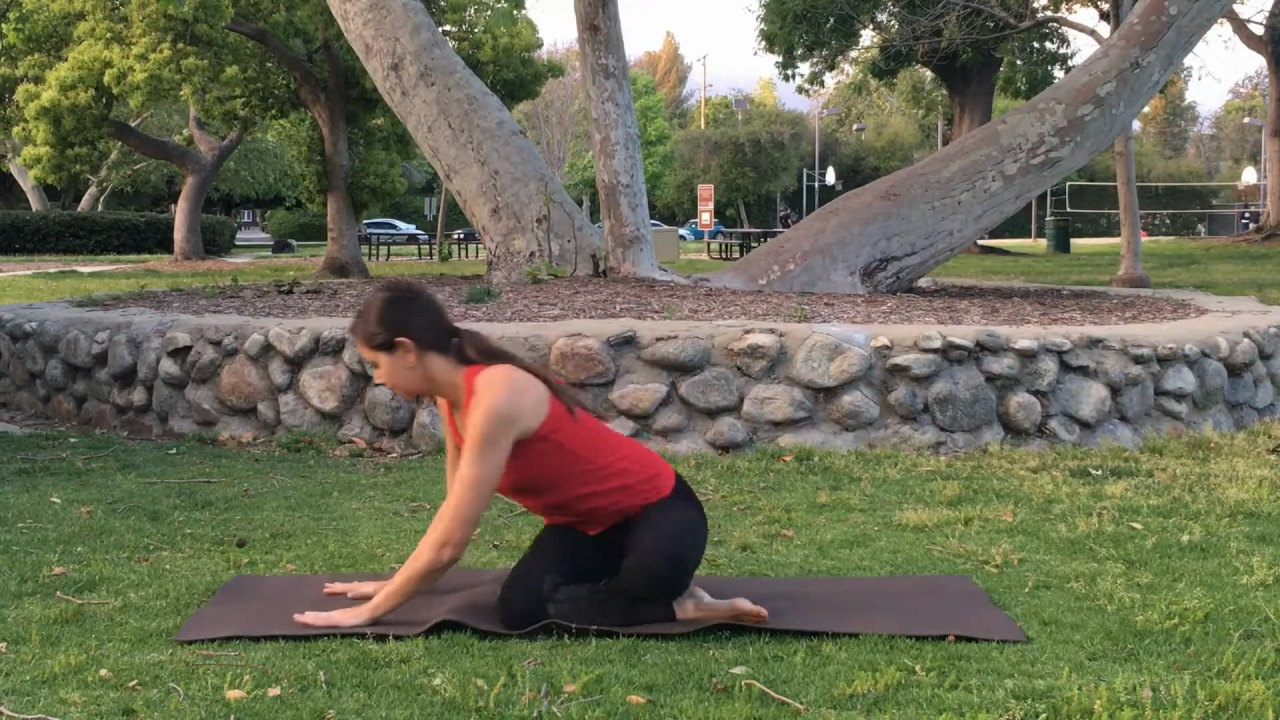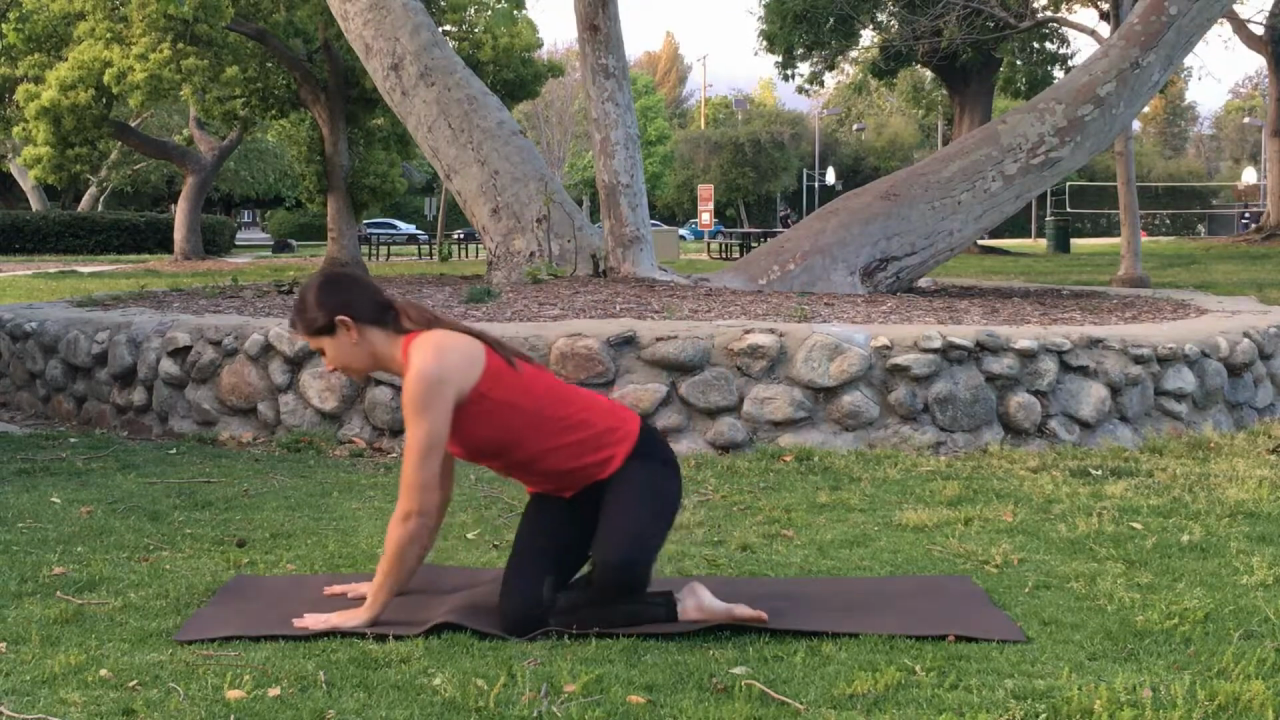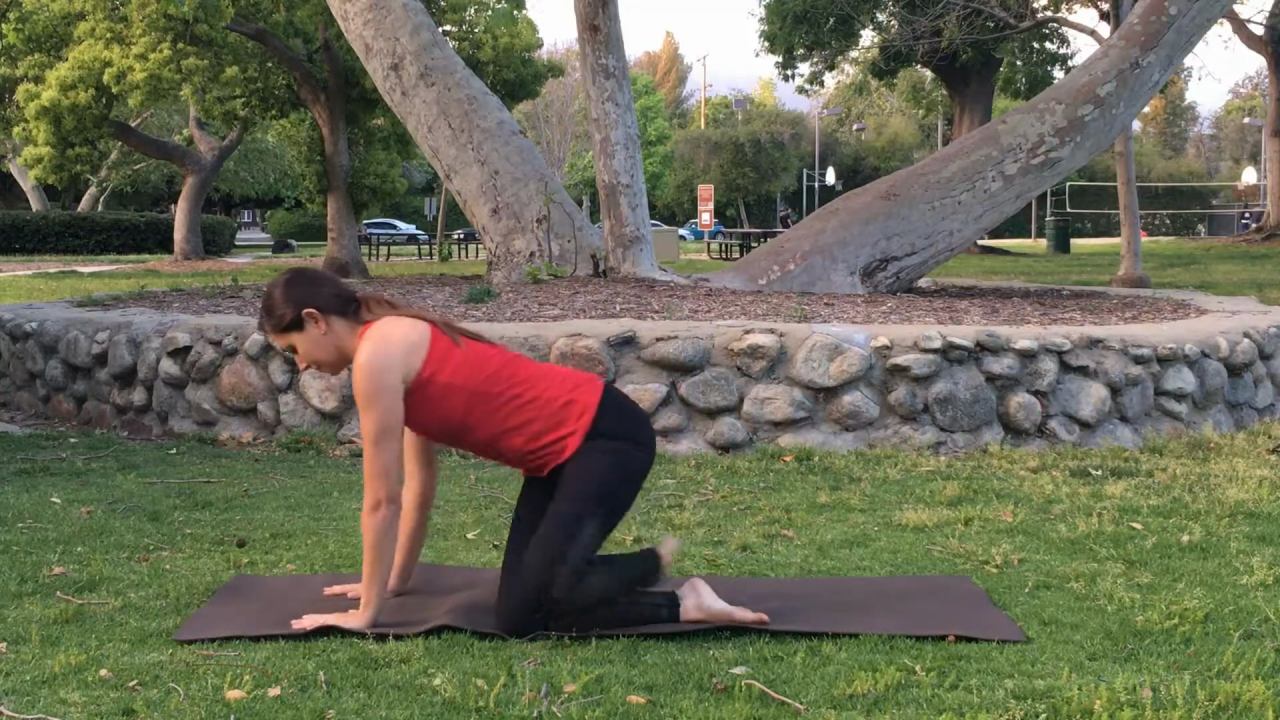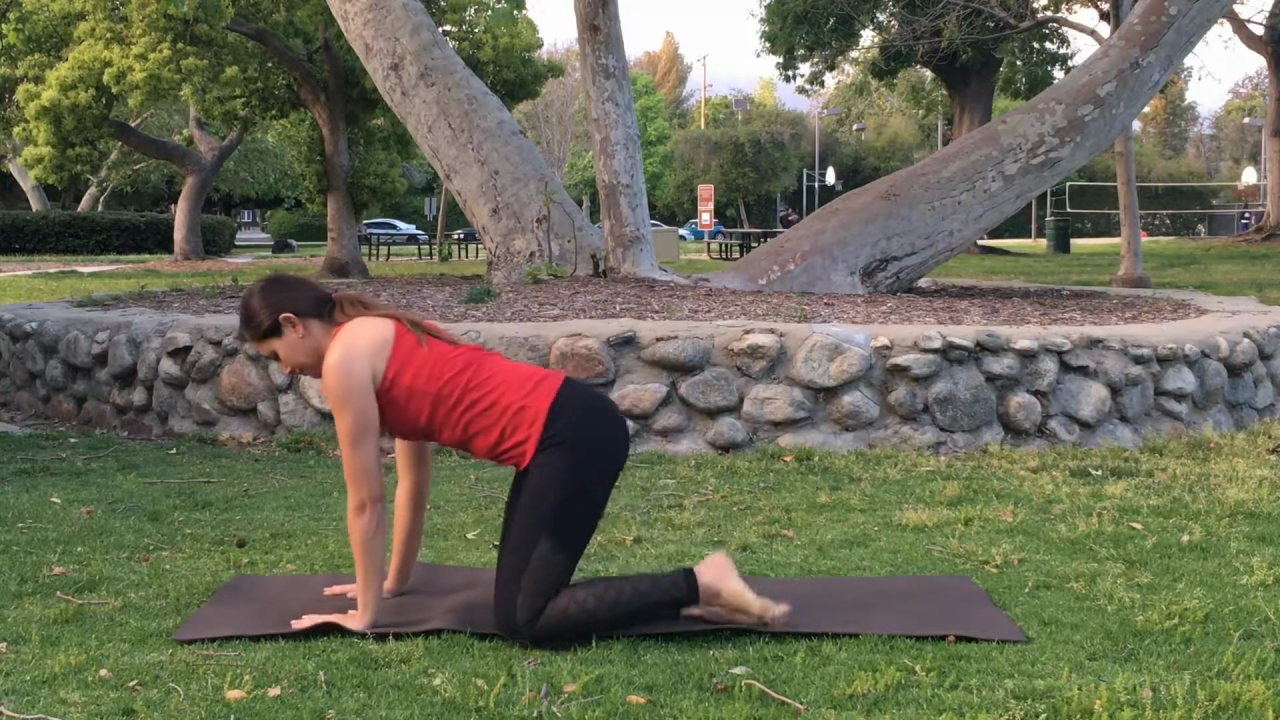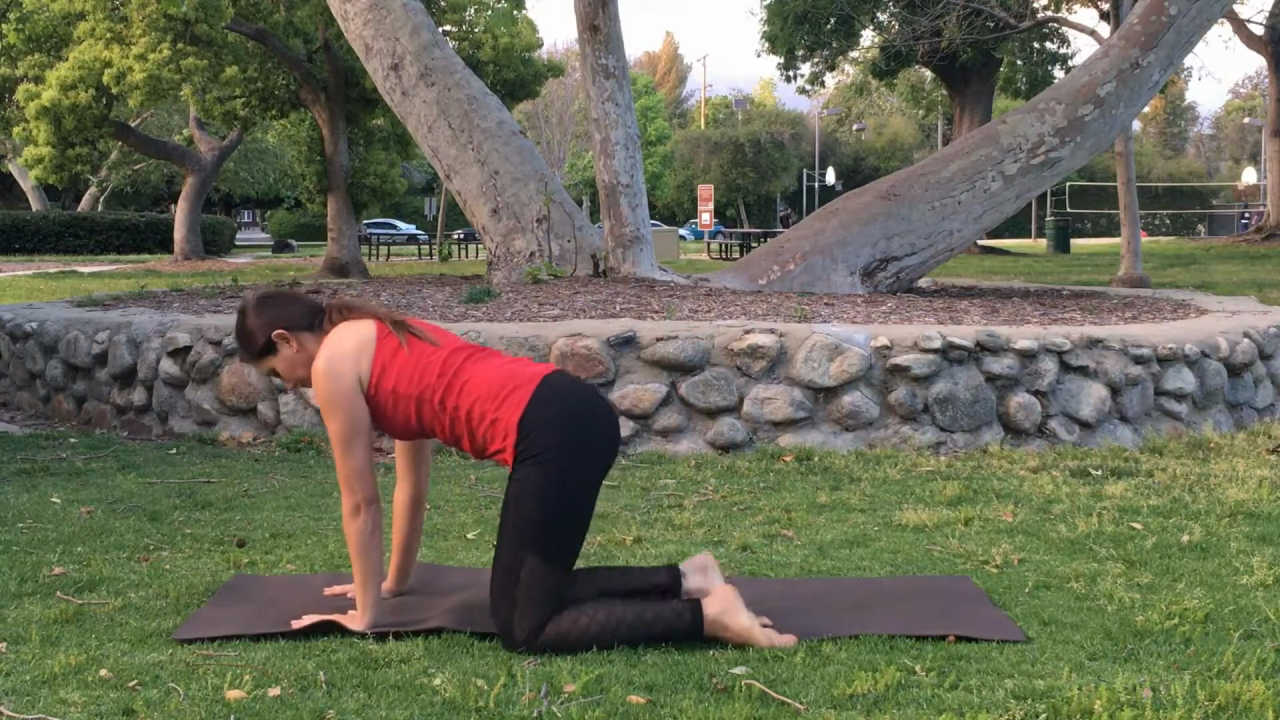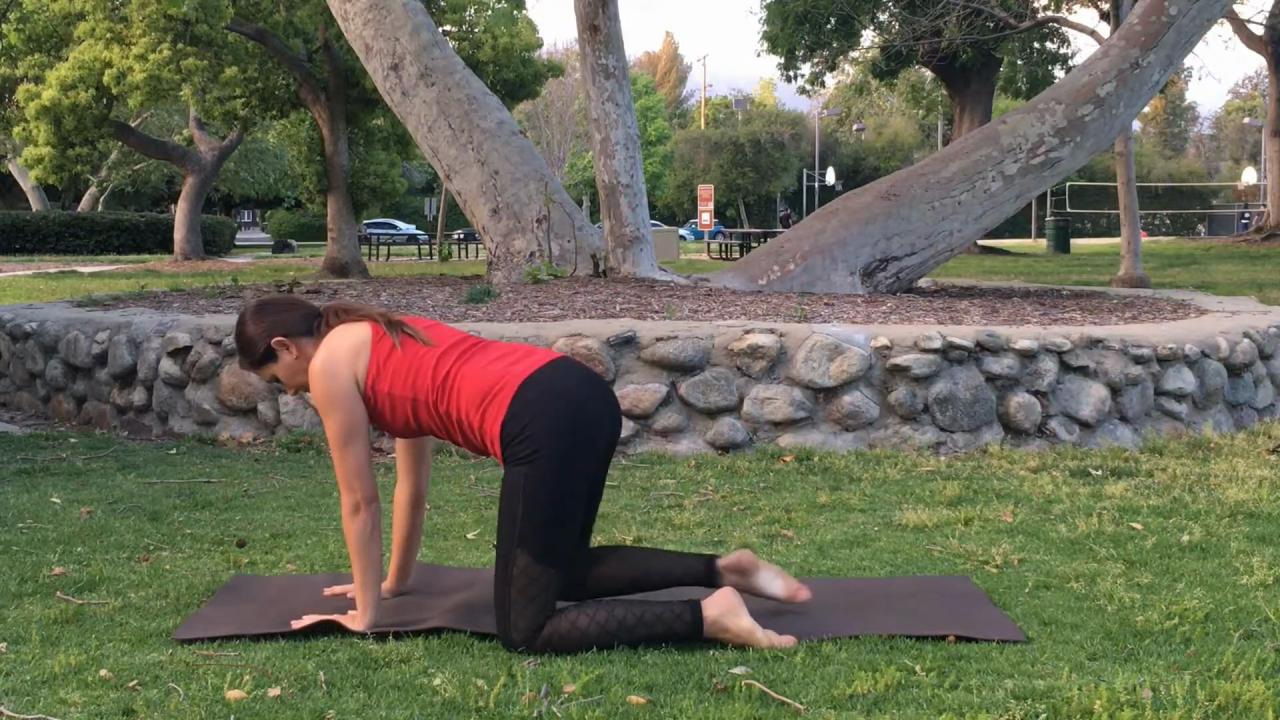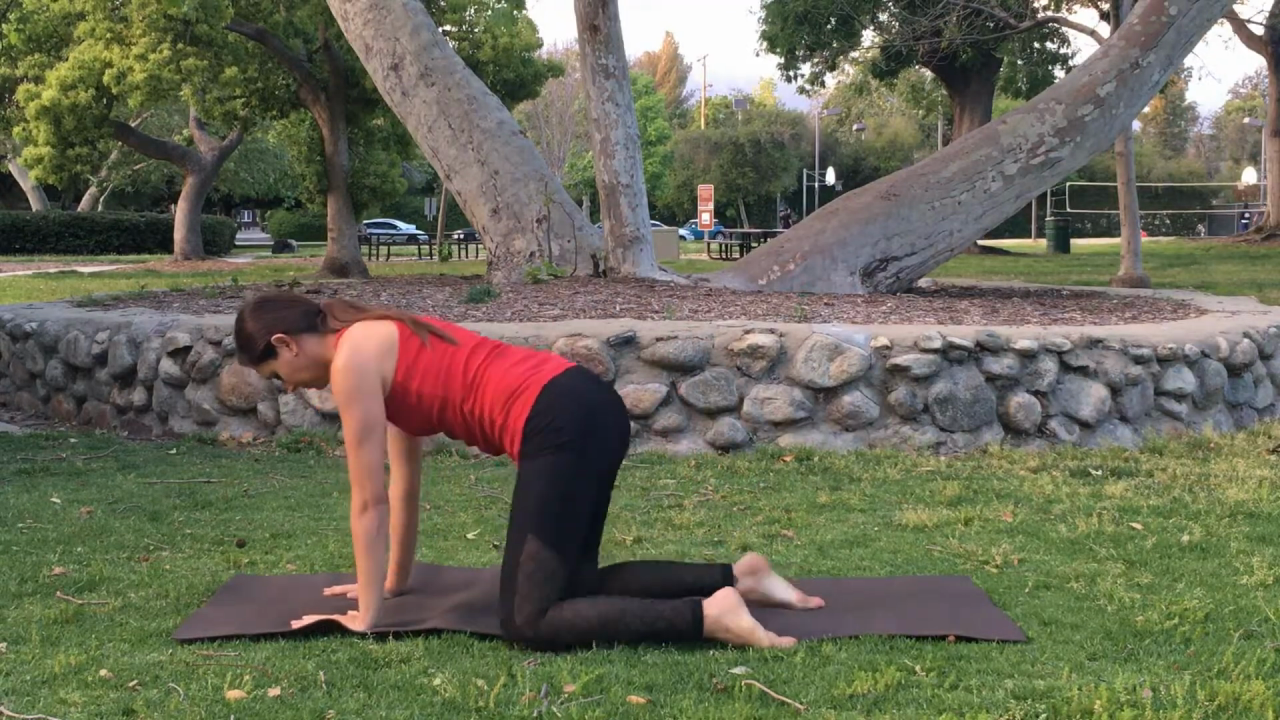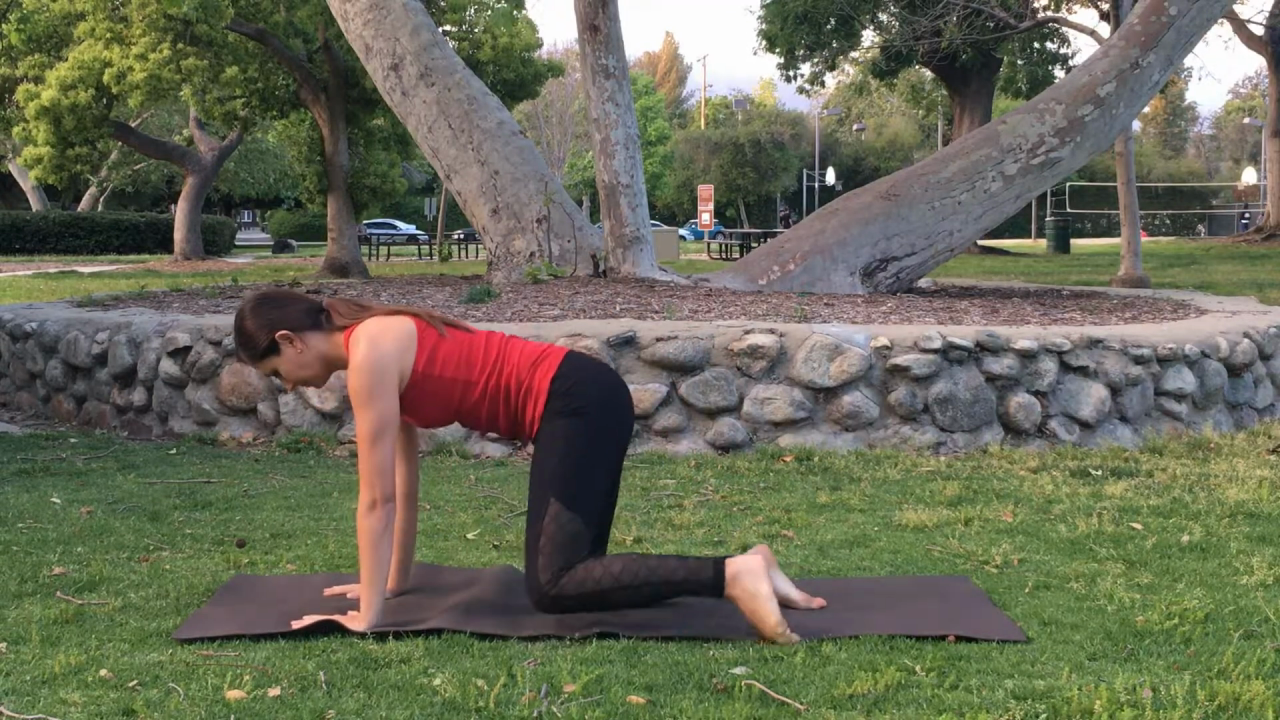
dt=0.3s
person 1, frame 1
left shoulder: (496, 396)
right shoulder: (454, 396)
left elbow: (449, 542)
right elbow: (453, 516)
left wrist: (372, 610)
right wrist: (395, 584)
left hip: (654, 504)
right hip: (584, 520)
left knee: (656, 571)
right knee: (519, 608)
right ankle: (676, 608)
person 1, frame 2
left shoulder: (429, 363)
right shoulder: (423, 361)
left elbow: (414, 512)
right elbow: (435, 497)
left wrist: (370, 610)
right wrist: (388, 582)
left hip: (630, 461)
right hip: (563, 486)
left knee: (616, 571)
right knee: (519, 617)
right ankle: (681, 608)
person 1, frame 3
left shoulder: (376, 354)
right shoulder: (399, 343)
left elbow: (381, 499)
right elbow: (417, 483)
left wrist: (367, 610)
right wrist: (393, 580)
left hip: (606, 431)
right hip: (561, 450)
left knee: (555, 588)
right knee: (518, 618)
left ankle: (651, 564)
right ankle: (685, 604)
person 1, frame 4
left shoulder: (345, 357)
right shoulder: (382, 342)
left elbow: (366, 500)
right elbow: (413, 481)
left wrist: (366, 611)
right wrist: (392, 581)
left hip: (574, 433)
right hip: (562, 431)
left knee: (524, 621)
right knee: (520, 611)
left ankle: (703, 583)
right ankle: (691, 598)
person 1, frame 5
left shoulder: (333, 362)
right shoulder: (387, 341)
left elbow: (360, 503)
right elbow: (411, 483)
left wrist: (366, 612)
right wrist: (392, 581)
left hip: (553, 429)
right hip: (580, 408)
left knee: (524, 630)
right knee: (530, 588)
left ankle: (706, 612)
right ankle: (684, 580)
person 1, frame 6
left shoulder: (330, 364)
right shoulder: (388, 344)
left elbow: (359, 503)
right elbow: (412, 483)
left wrist: (365, 612)
right wrist: (393, 581)
left hip: (545, 423)
right hip: (582, 393)
left knee: (524, 631)
right knee: (565, 572)
left ankle: (707, 615)
right ankle: (723, 571)
person 1, frame 7
left shoulder: (352, 358)
right shoulder: (383, 344)
left elbow: (370, 499)
right elbow: (404, 483)
left wrist: (366, 612)
right wrist: (393, 579)
left hip: (561, 425)
right hip: (586, 408)
left knee: (528, 623)
right knee: (571, 584)
left ankle: (711, 614)
right ankle: (737, 576)
person 1, frame 8
left shoulder: (370, 353)
right shoulder: (382, 342)
left elbow: (378, 496)
right elbow: (403, 481)
left wrist: (369, 614)
right wrist: (393, 579)
left hip: (578, 400)
right hip: (586, 399)
left knee: (552, 585)
right knee: (577, 574)
left ankle: (732, 576)
right ankle: (743, 565)
